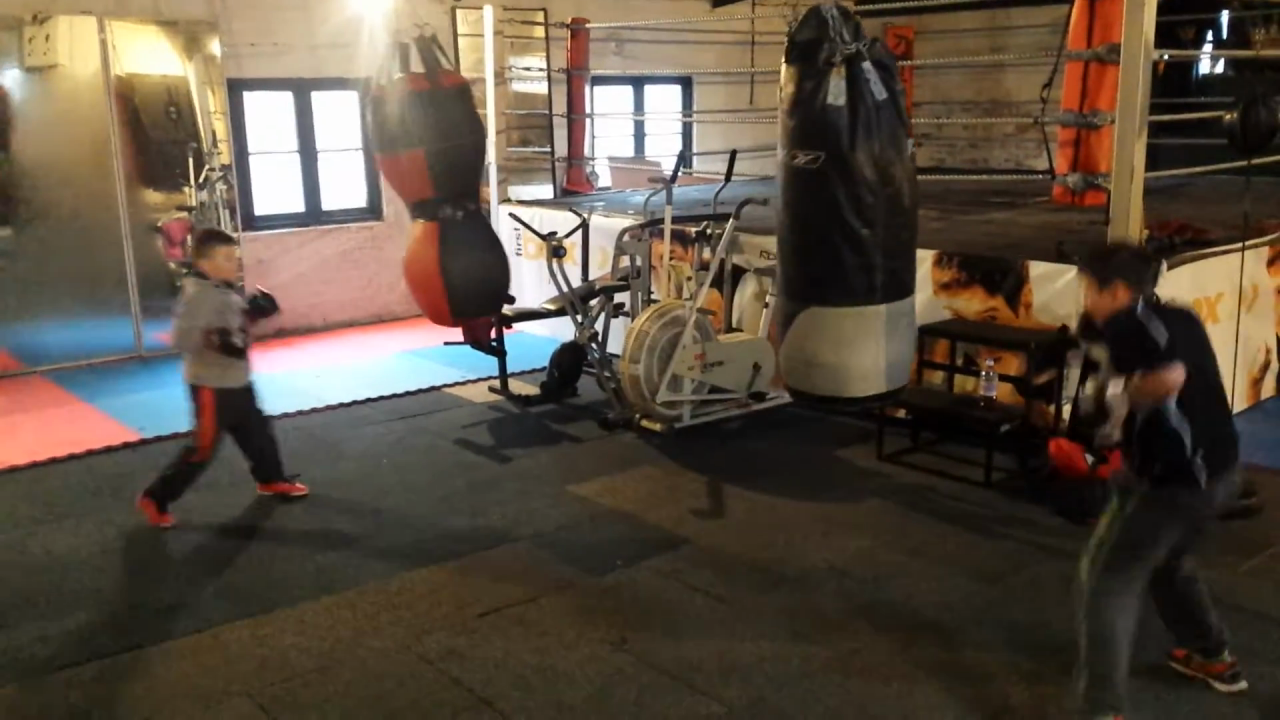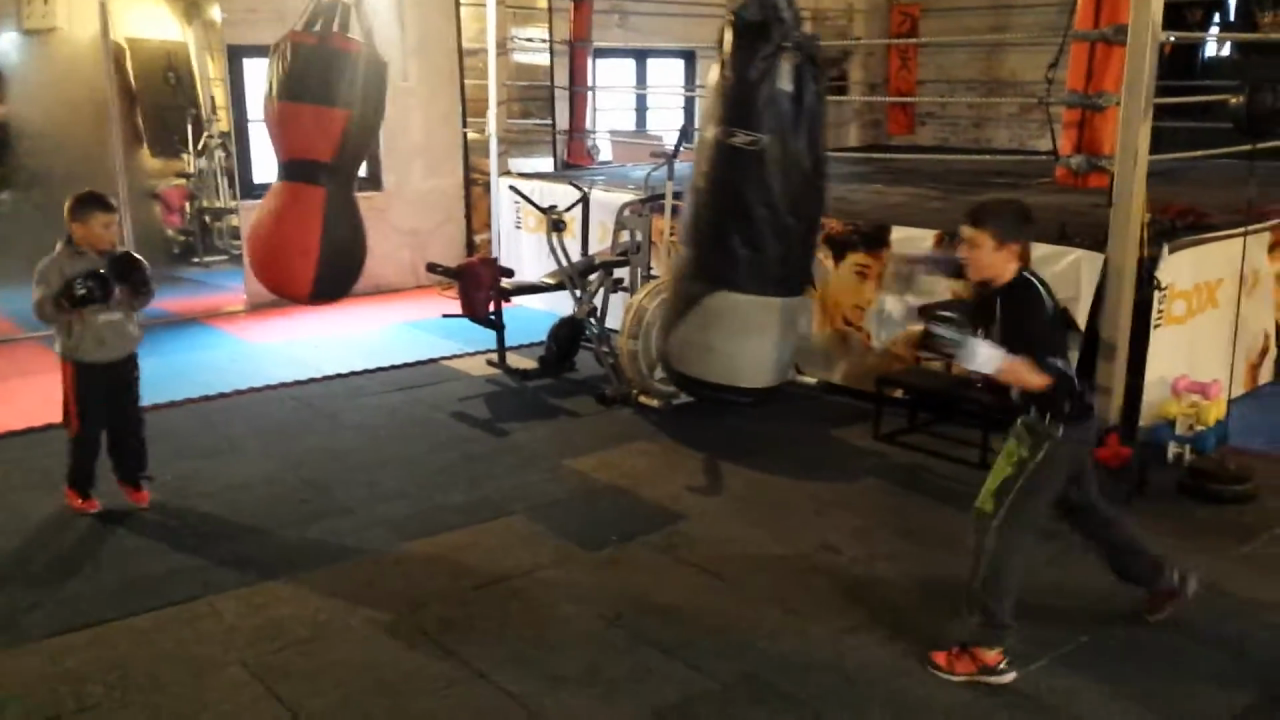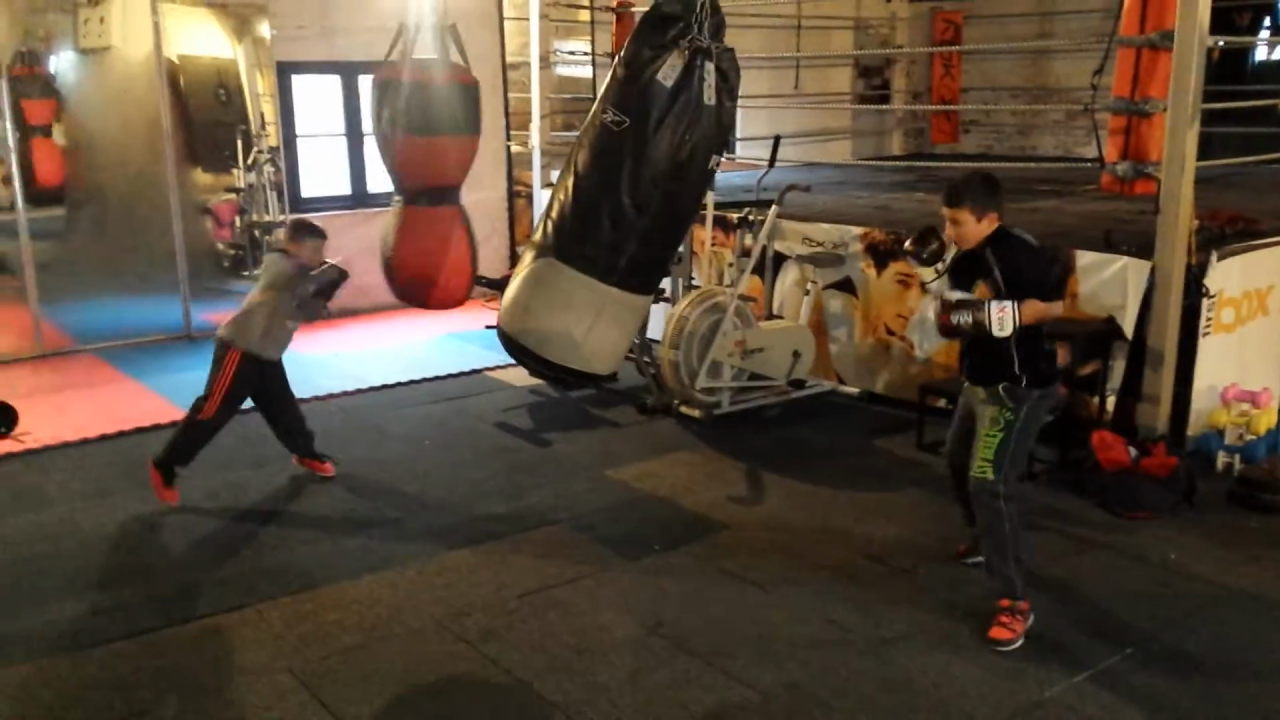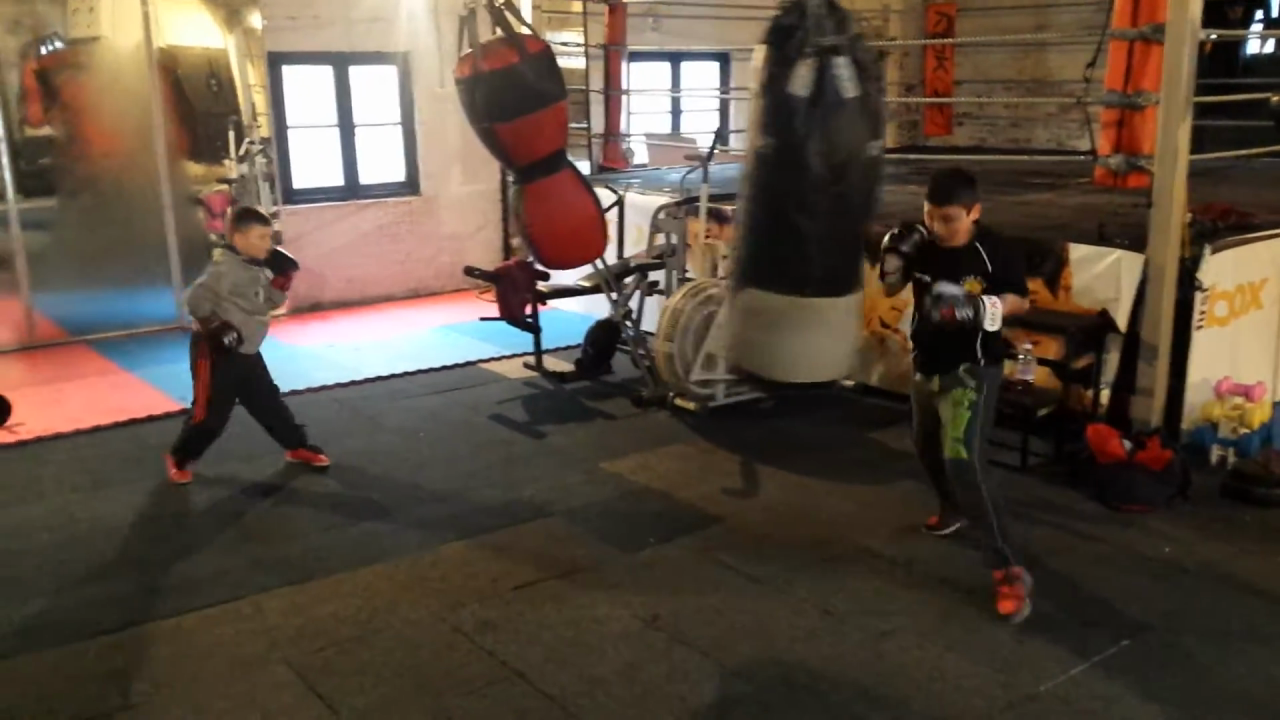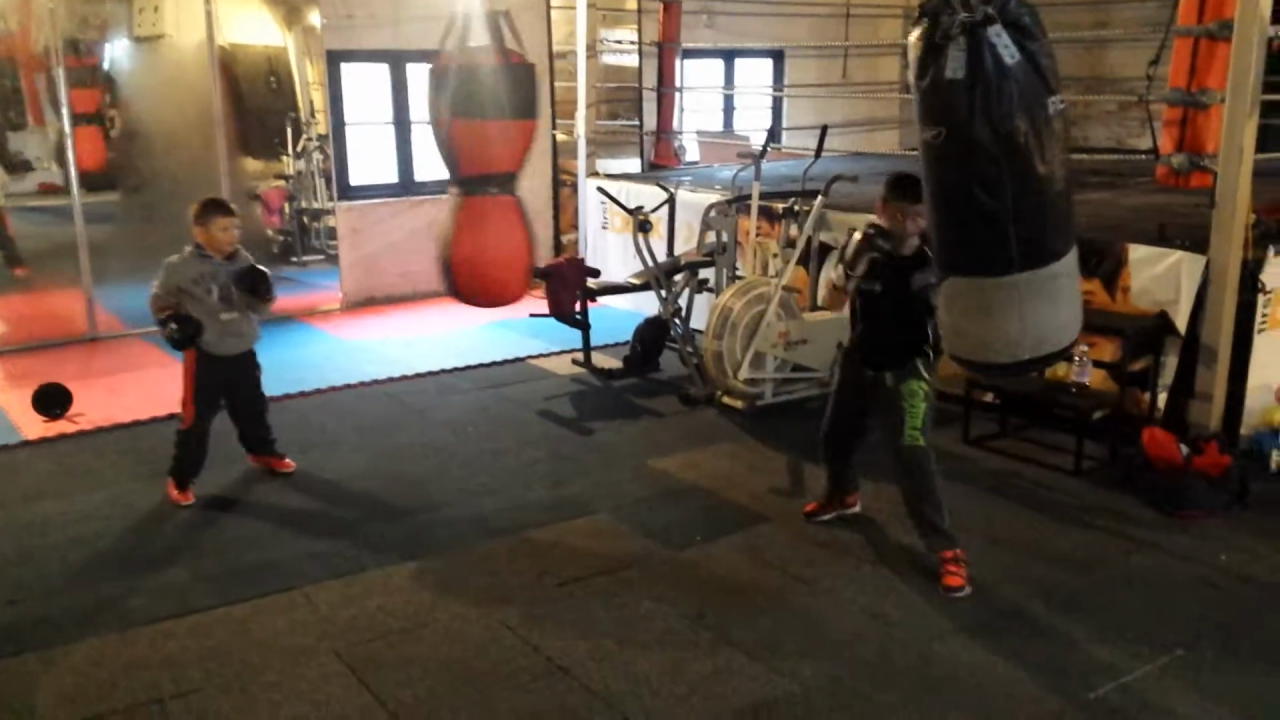
dt=0.7s
person 1, frame 1
left shoulder: (1129, 323)
right shoulder: (1178, 319)
left elbow: (1169, 380)
left wrist: (1129, 403)
left hip: (1170, 480)
right hip: (1217, 473)
left knee: (1105, 589)
right knee: (1165, 561)
right ankle: (1214, 659)
person 1, frame 2
left shoulder: (1026, 298)
right shoulder: (995, 286)
left elbow: (1037, 378)
left wrist: (967, 347)
left hip: (1055, 424)
right hip: (1053, 419)
left knee: (999, 521)
right knee: (1080, 505)
left ankle: (987, 650)
right ankle: (1164, 581)
person 1, frame 3
left shoulder: (1019, 253)
right shoulder: (968, 252)
left elbow: (1053, 305)
right elbow: (952, 299)
left wrist: (987, 316)
left hip: (1020, 389)
right hip: (980, 382)
left knee: (989, 484)
right knee: (961, 464)
left ankle: (1015, 602)
right ankle: (988, 538)
person 1, frame 4
left shoulder: (993, 249)
right shoulder: (921, 241)
left elbow: (1020, 301)
right elbow: (891, 289)
left wrist: (975, 307)
right wrist: (893, 257)
left hip: (969, 370)
right hip: (925, 364)
left knee: (962, 461)
right knee: (928, 448)
left ankle: (1009, 571)
right ankle: (957, 509)
person 1, frame 5
left shoulder: (933, 254)
right shoulder: (865, 243)
right wrist: (858, 263)
left hip: (911, 364)
right hip: (861, 357)
left knee: (913, 451)
right knee: (838, 433)
left ankle: (947, 551)
right ankle: (843, 495)
person 2, frame 1
left shoulder: (227, 293)
right shoulder: (198, 297)
right elbow: (182, 338)
left wrist: (253, 315)
right wrist: (213, 339)
left hip: (237, 381)
right hip: (212, 387)
left knee: (258, 432)
right knee: (203, 450)
left ankle: (272, 480)
right ankle: (155, 499)
person 2, frame 2
left shoulder: (119, 259)
right shoulder: (58, 264)
left elbow: (140, 302)
right elbow: (42, 309)
left wrist: (139, 286)
right wrist: (67, 299)
left hip: (123, 358)
right hip: (84, 363)
left knee: (128, 423)
right knee: (85, 429)
left ankle: (131, 478)
right ankle: (79, 488)
person 2, frame 3
left shoulder: (297, 275)
right shoulder: (281, 265)
left elbow: (311, 313)
right elbow: (282, 279)
left wrist: (323, 293)
right wrist: (310, 278)
left hip: (267, 357)
right hip: (242, 352)
left knee: (285, 410)
right knee: (212, 413)
left ankle: (306, 453)
right ankle: (165, 468)
person 2, frame 4
left shoulder: (257, 267)
right shoulder: (225, 267)
left elbow: (273, 303)
right elbow: (195, 299)
left wrist: (282, 279)
right wrist: (215, 327)
left hip: (247, 349)
right hip: (216, 349)
left knee: (268, 400)
right knee: (211, 412)
left ankle: (297, 446)
right ankle: (180, 458)
person 2, frame 5
left shoulder: (243, 262)
right shoulder: (180, 267)
left elbow: (258, 307)
right elbow: (160, 299)
left wrist: (263, 295)
right wrist: (169, 320)
left hip: (242, 352)
right hip: (204, 356)
left knee: (253, 407)
right knee: (196, 419)
left ankle: (263, 451)
right ankle: (180, 479)
